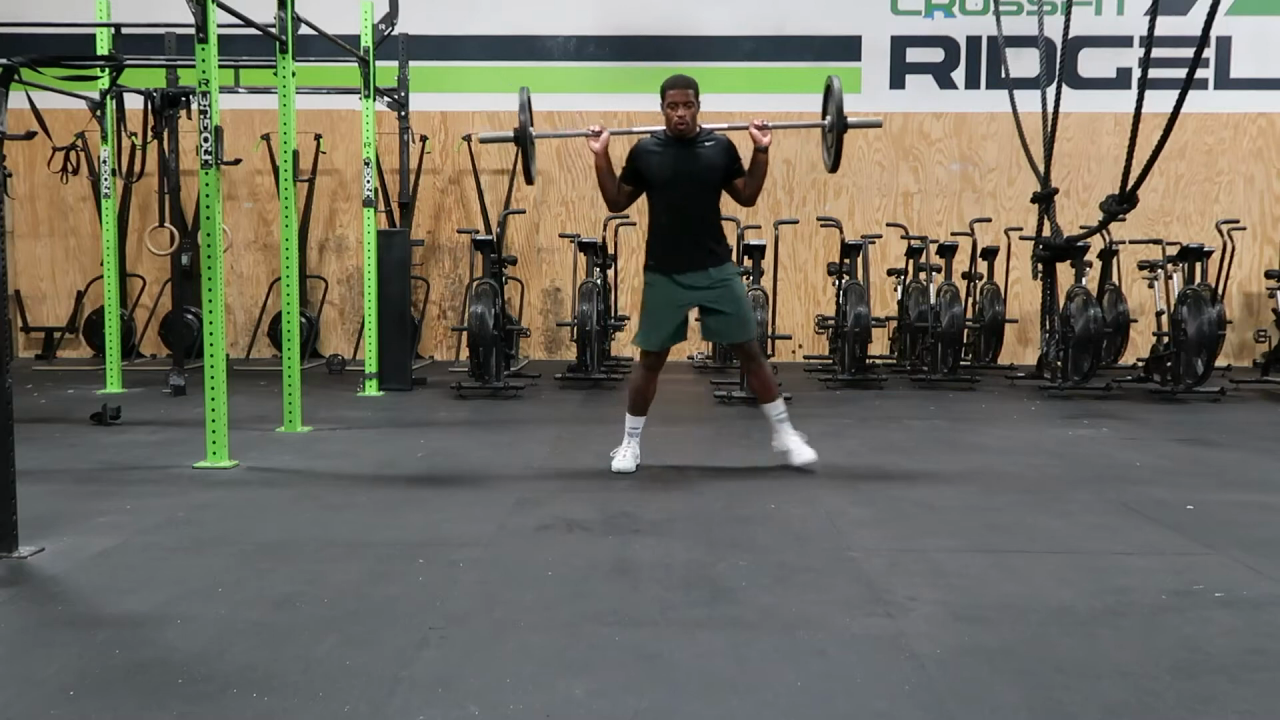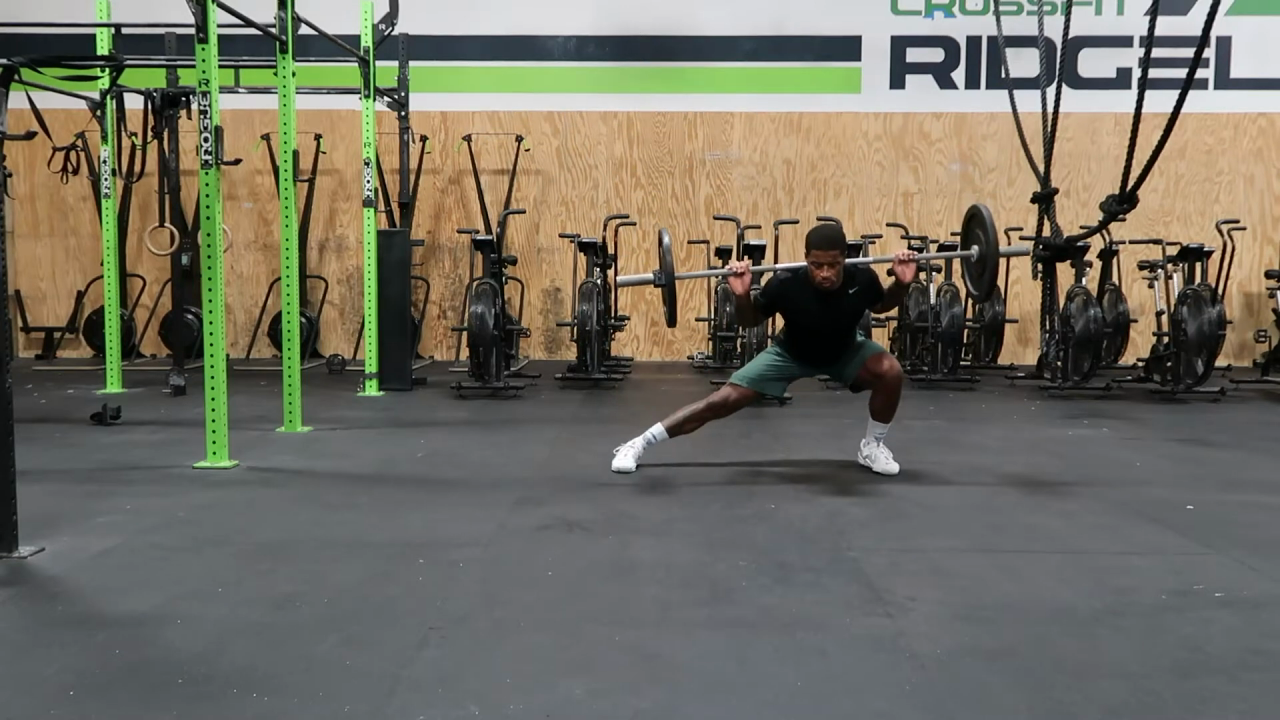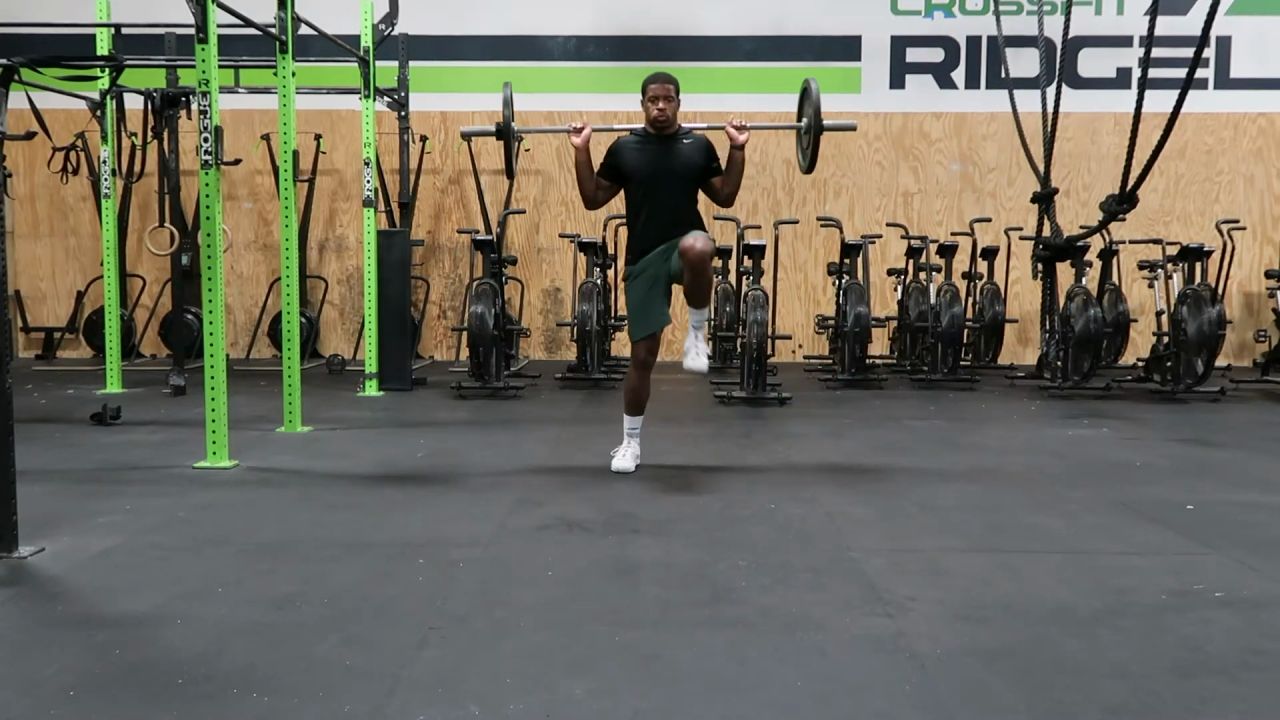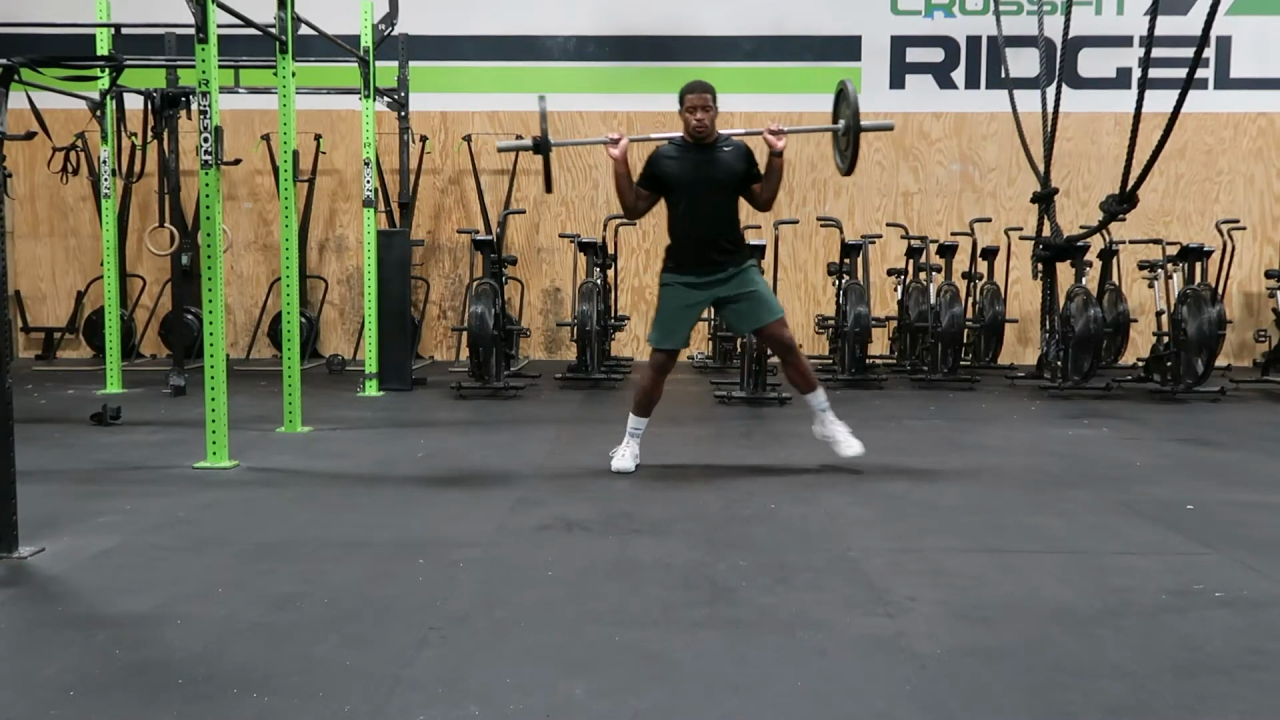
dt=1s
person 1, frame 1
left shoulder: (720, 146)
right shoulder: (645, 150)
left elbow: (747, 197)
right elbow: (616, 203)
left wrist: (761, 150)
right wrist: (601, 156)
left hip: (716, 269)
right hip: (664, 273)
left knee: (749, 351)
right knee: (650, 359)
left ankle: (784, 433)
right ankle: (630, 443)
person 1, frame 2
left shoulder: (862, 279)
right shoulder: (785, 284)
left elbow: (882, 306)
right elbow: (749, 320)
left wrist: (902, 284)
right wrist: (742, 294)
left hip: (845, 351)
right hip: (791, 354)
left knee: (890, 372)
right knee: (722, 401)
left ankle: (872, 446)
right ankle: (638, 444)
person 1, frame 3
left shoulder: (698, 145)
right shoulder: (624, 148)
left elbow: (725, 197)
right elbow: (593, 199)
left wrist: (737, 148)
right wrist: (581, 150)
left hip: (685, 246)
right hip: (642, 260)
left knee: (697, 247)
right knee: (642, 355)
left ankle: (697, 335)
right ankle: (631, 442)
person 1, frame 4
left shoulder: (737, 152)
right shoulder: (664, 157)
left elbow: (763, 202)
right elbow: (633, 210)
left wrist: (776, 154)
right wrist: (619, 163)
left hip: (737, 269)
right hip: (683, 276)
left knee: (785, 343)
right knee: (661, 360)
left ankle: (826, 421)
right ankle: (630, 443)
